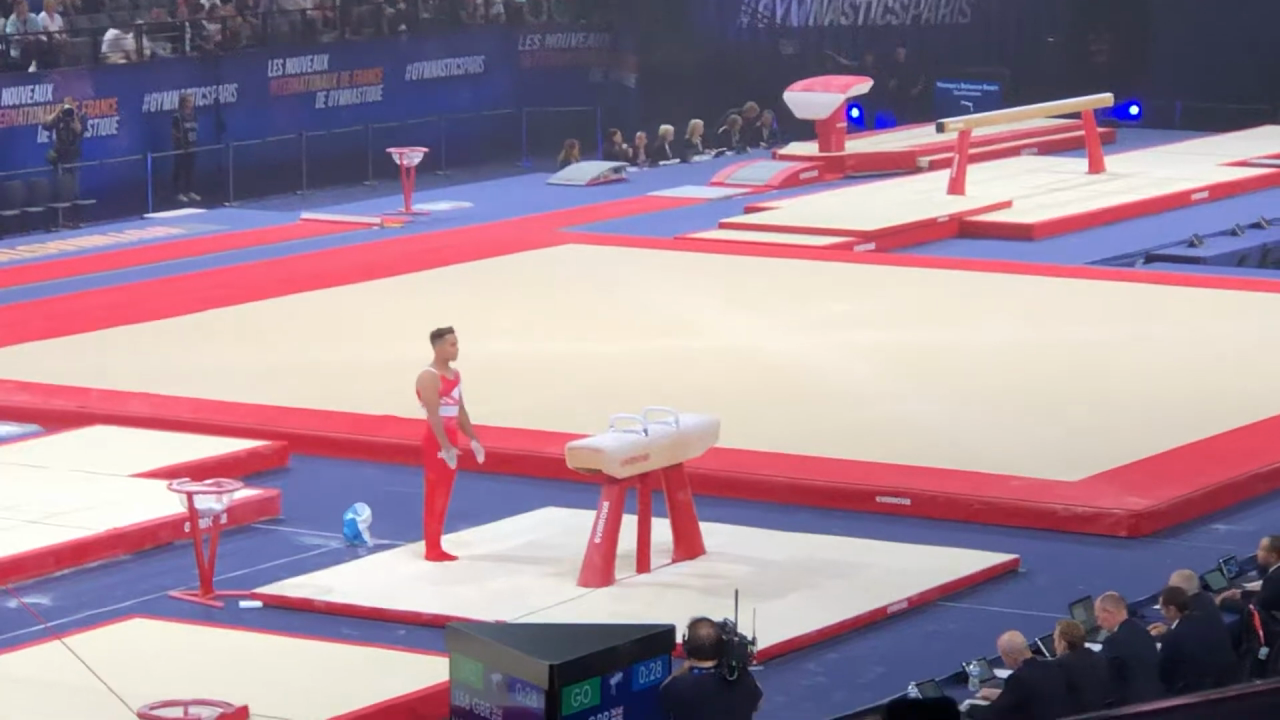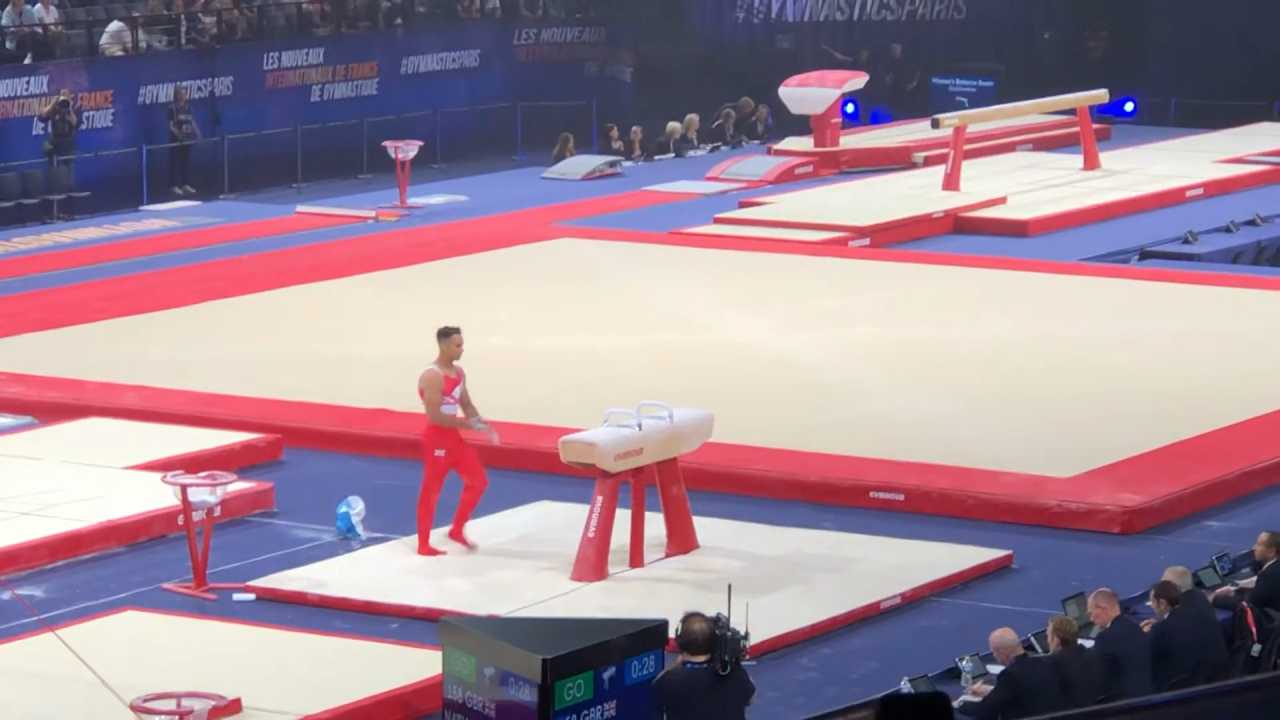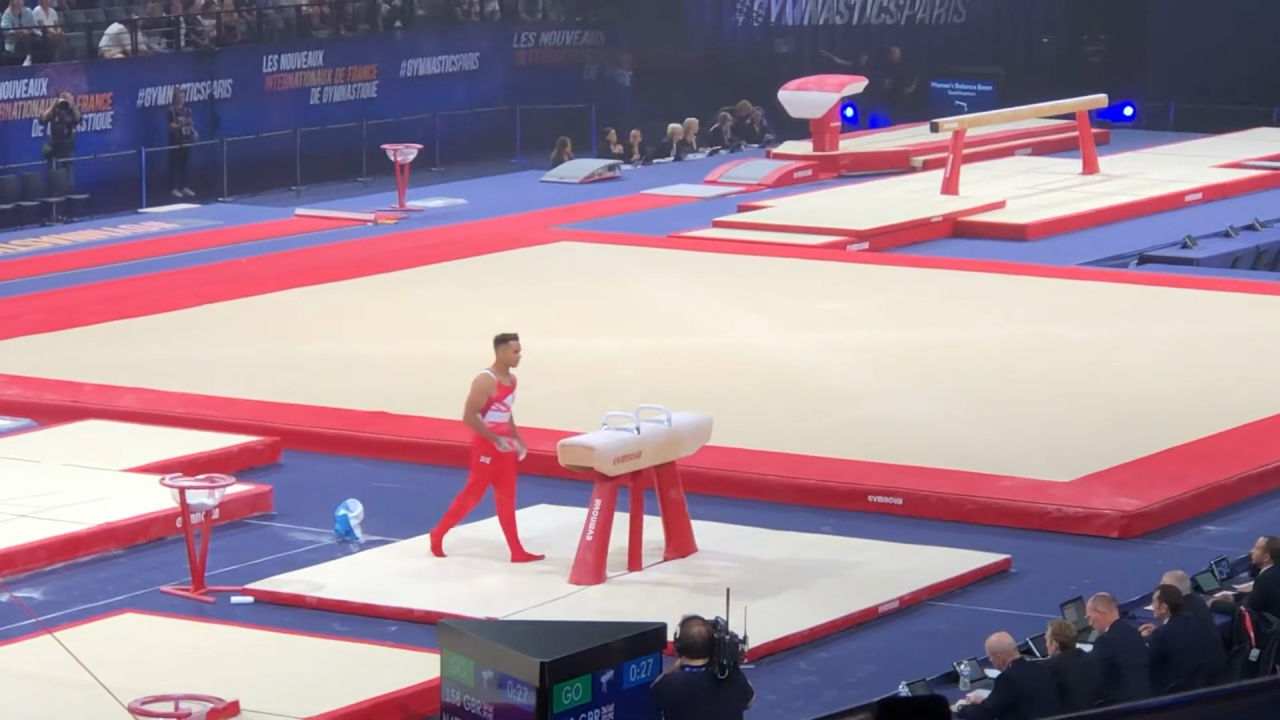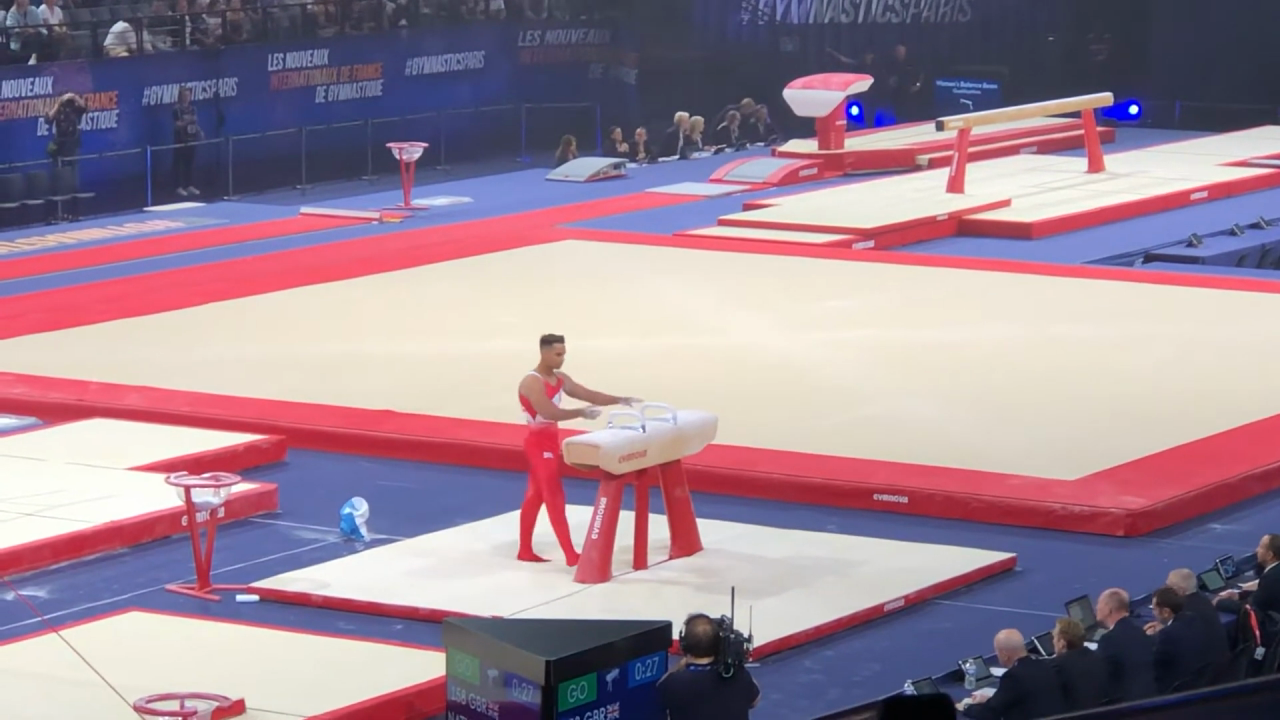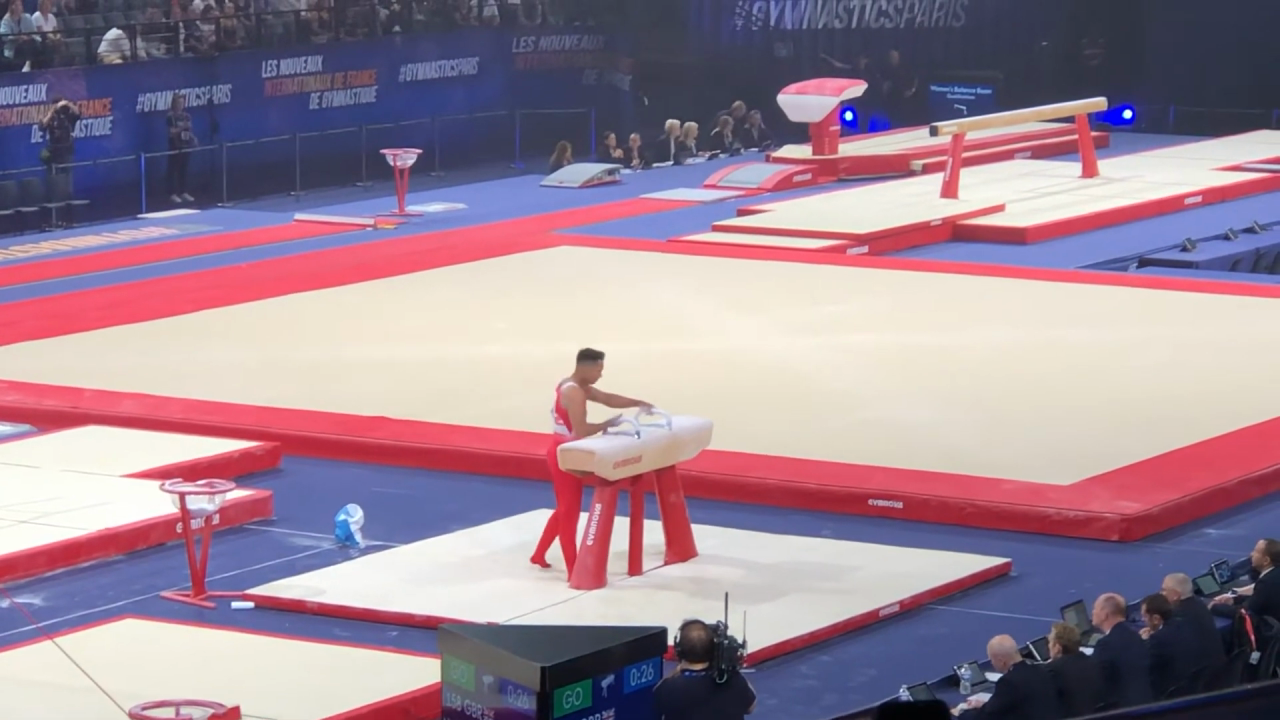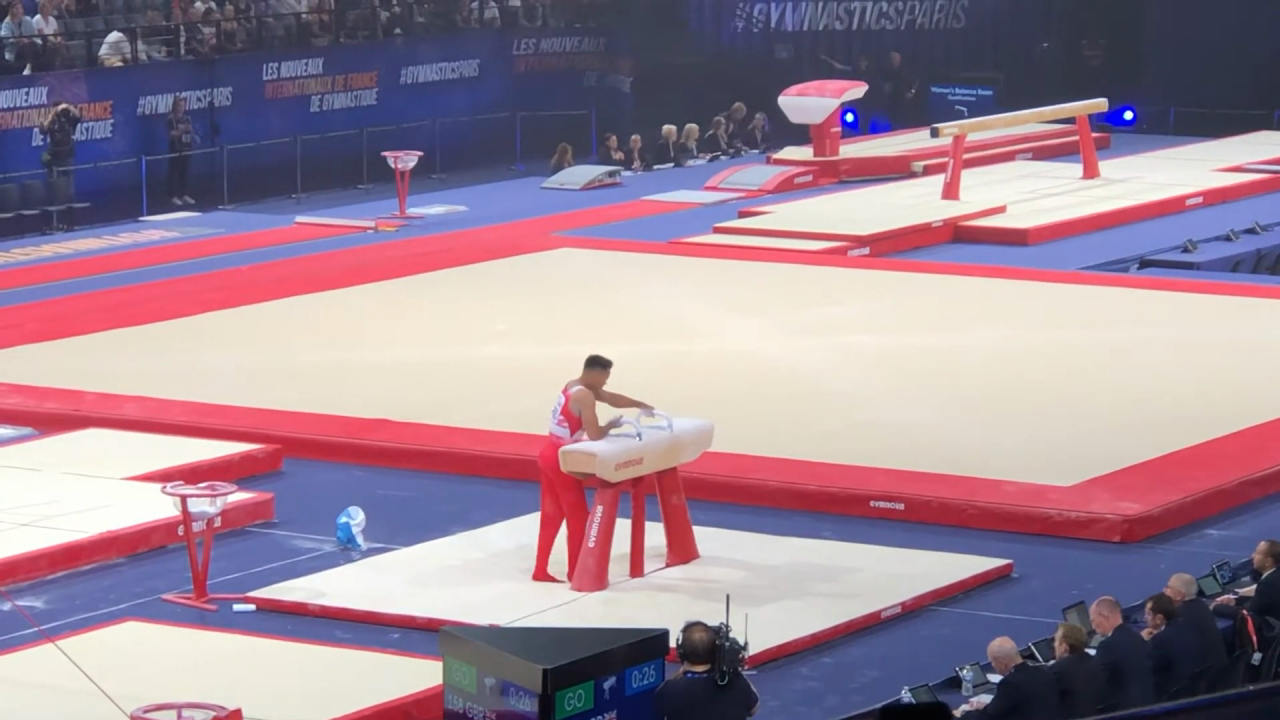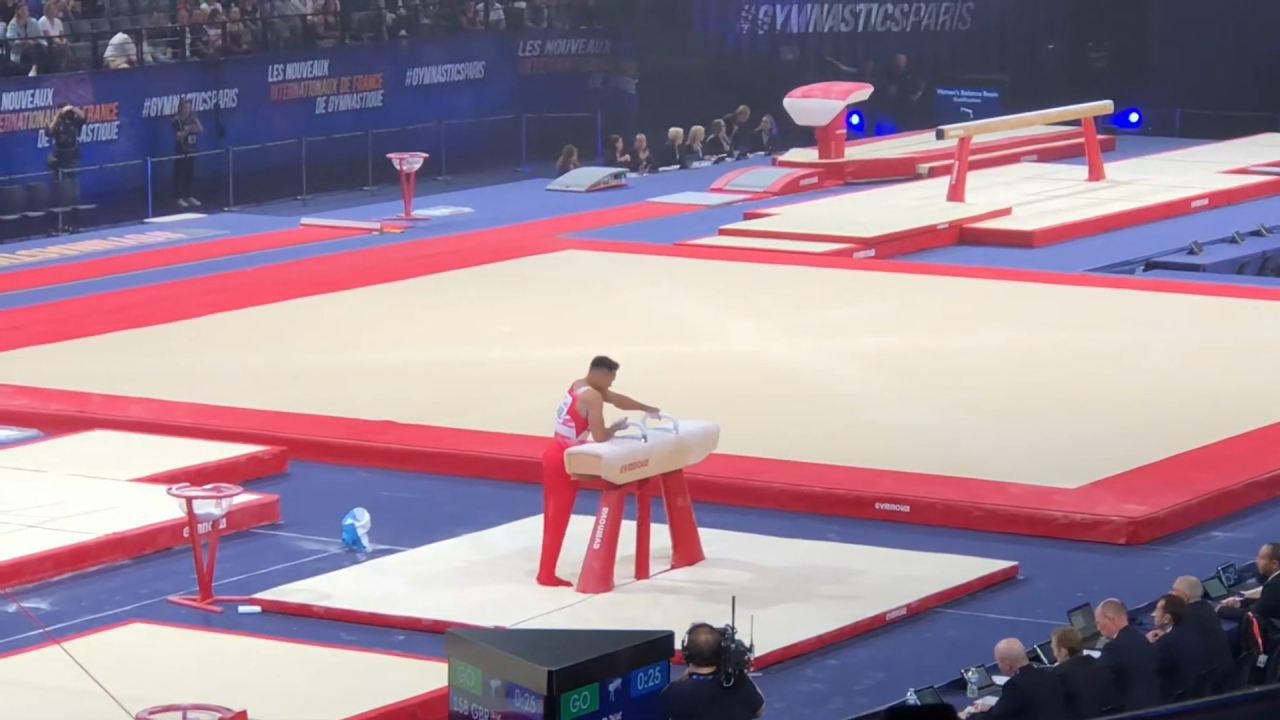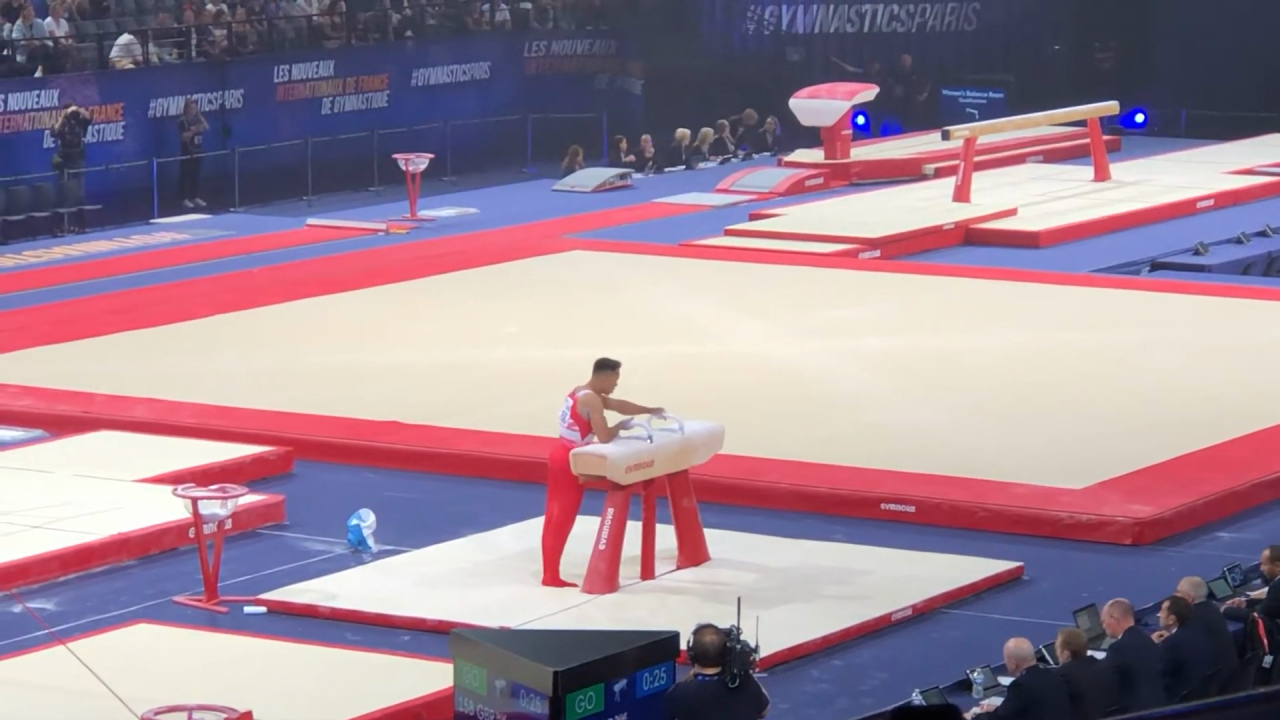
dt=0.5s
person 1, frame 1
left shoulder: (455, 374)
right shoulder: (428, 377)
right elbow: (433, 416)
left wrist: (473, 440)
right wrist: (445, 447)
left hip: (451, 440)
right hip: (436, 442)
left knee: (443, 497)
right knee: (435, 496)
left ankle: (437, 546)
right ankle: (432, 549)
person 1, frame 2
left shoulder: (458, 372)
right shoulder: (432, 376)
left elbow: (467, 404)
right elbow: (435, 416)
left wrist: (482, 424)
right wrist: (469, 424)
left hip: (454, 437)
right hip: (437, 438)
left knee: (478, 481)
right knee: (431, 491)
left ankle: (457, 530)
right ankle: (424, 544)
person 1, frame 3
left shoulder: (512, 380)
right shoulder: (485, 381)
right elbow: (469, 417)
left wrist: (517, 438)
right wrist: (496, 439)
left hip: (505, 446)
right hip: (486, 446)
left knee: (507, 499)
right knee: (472, 496)
left ankle: (516, 551)
right ankle: (439, 534)
person 1, frame 4
left shoulder: (560, 379)
right shoulder: (531, 382)
left elbow: (589, 395)
right elbow: (548, 412)
left wrist: (621, 400)
right wrist: (581, 412)
left hip: (550, 442)
right hip: (538, 444)
left knee: (534, 498)
right knee: (555, 499)
left ankle: (525, 550)
right ankle: (571, 556)
person 1, frame 5
left shoulder: (573, 386)
right shoulder: (573, 392)
left elbow: (606, 398)
right elbow: (581, 430)
left wrist: (639, 403)
right wrist: (607, 424)
left knee: (564, 509)
right knee: (570, 512)
left ankle: (540, 553)
right ankle: (573, 570)
person 1, frame 6
left shoulder: (573, 386)
right shoulder: (585, 396)
left elbow: (612, 398)
right elbow: (594, 435)
left wrist: (641, 405)
right wrist: (611, 425)
left hip: (550, 455)
right hip: (561, 459)
left knee: (552, 515)
right knee: (578, 515)
left ankle: (540, 570)
right ankle: (575, 570)
person 1, frame 7
left shoulder: (578, 386)
right shoulder: (593, 397)
left elbow: (616, 399)
right elbow: (600, 436)
left wrist: (646, 408)
right wrist: (617, 427)
left hip: (553, 454)
right hip: (563, 461)
left knee: (553, 516)
right knee: (558, 519)
left ankle: (546, 572)
right ankle: (547, 574)
person 1, frame 8
left shoulder: (580, 392)
right shoulder: (592, 400)
left elbow: (618, 405)
right elbow: (604, 437)
left wrist: (650, 411)
right wrist: (621, 426)
left hip: (559, 457)
right hip: (570, 463)
left knee: (554, 517)
right knee: (563, 520)
left ankle: (549, 572)
right ankle: (552, 576)
